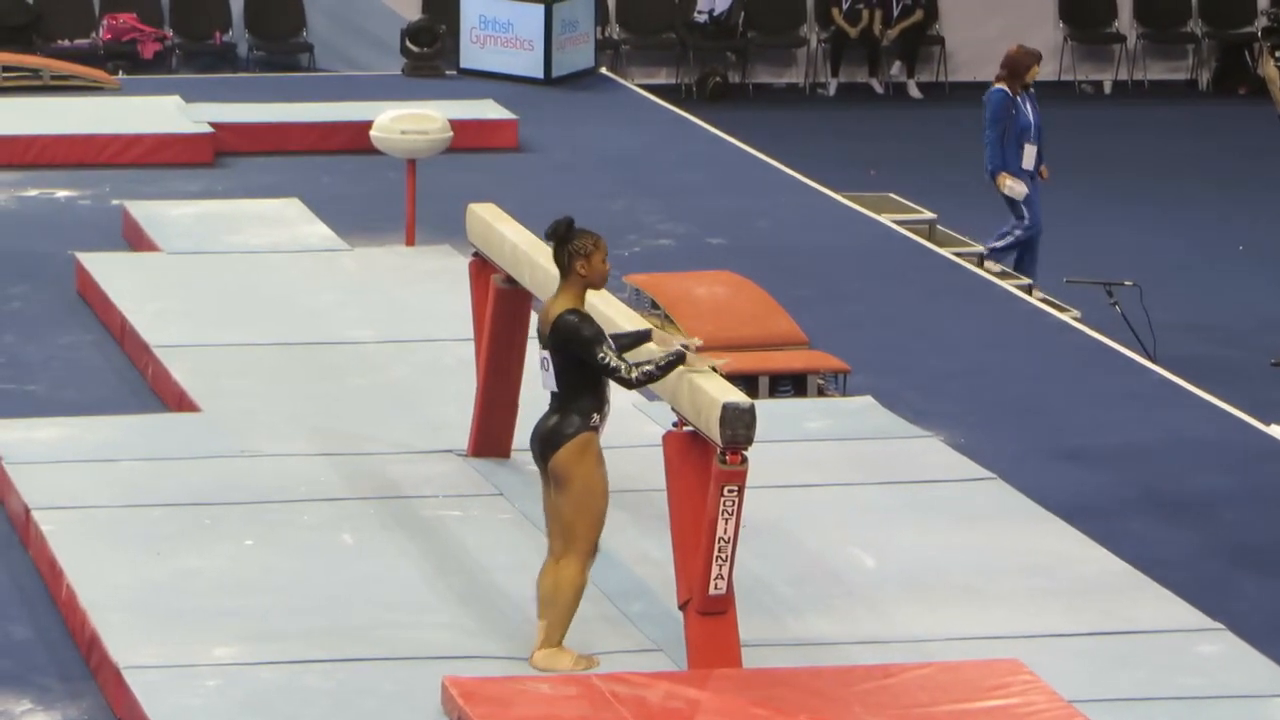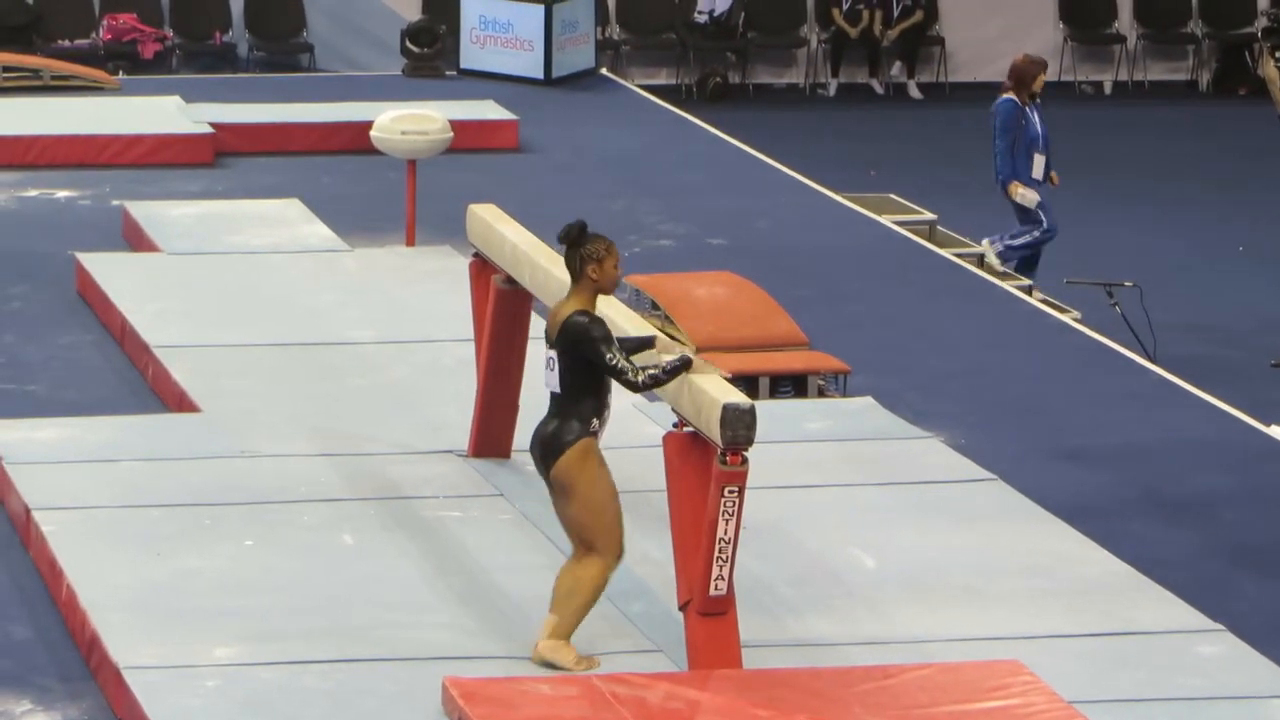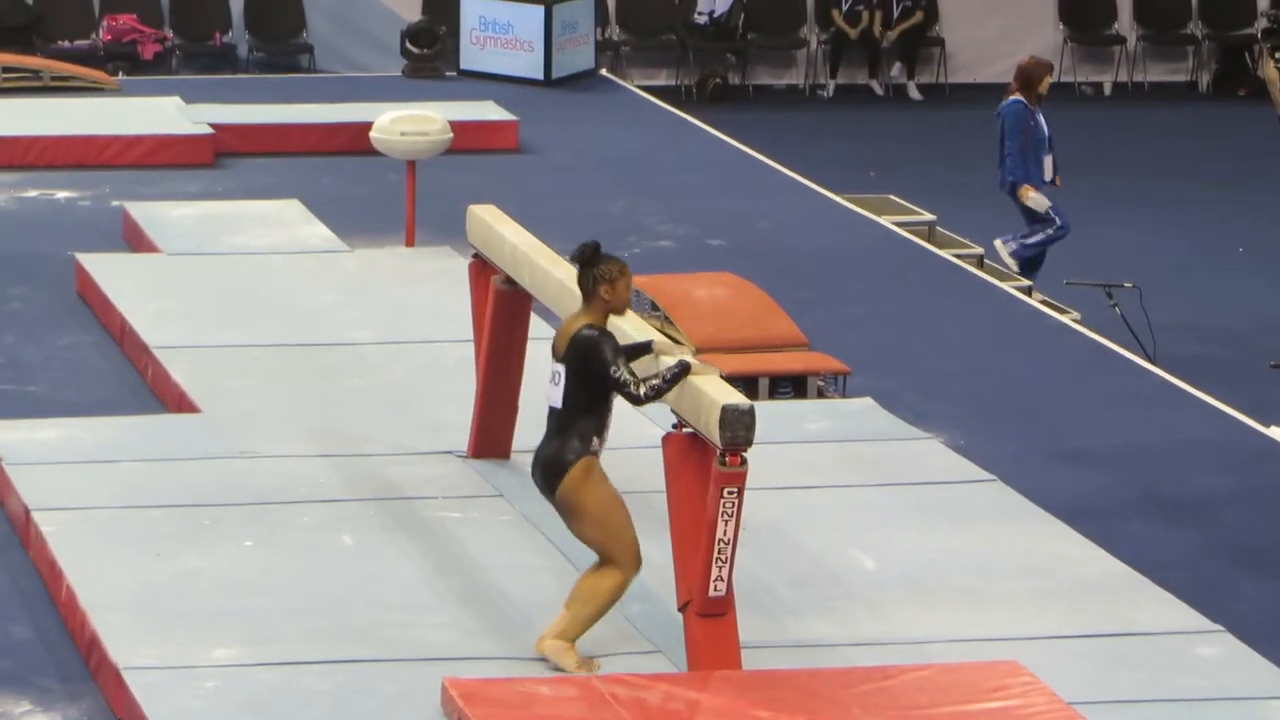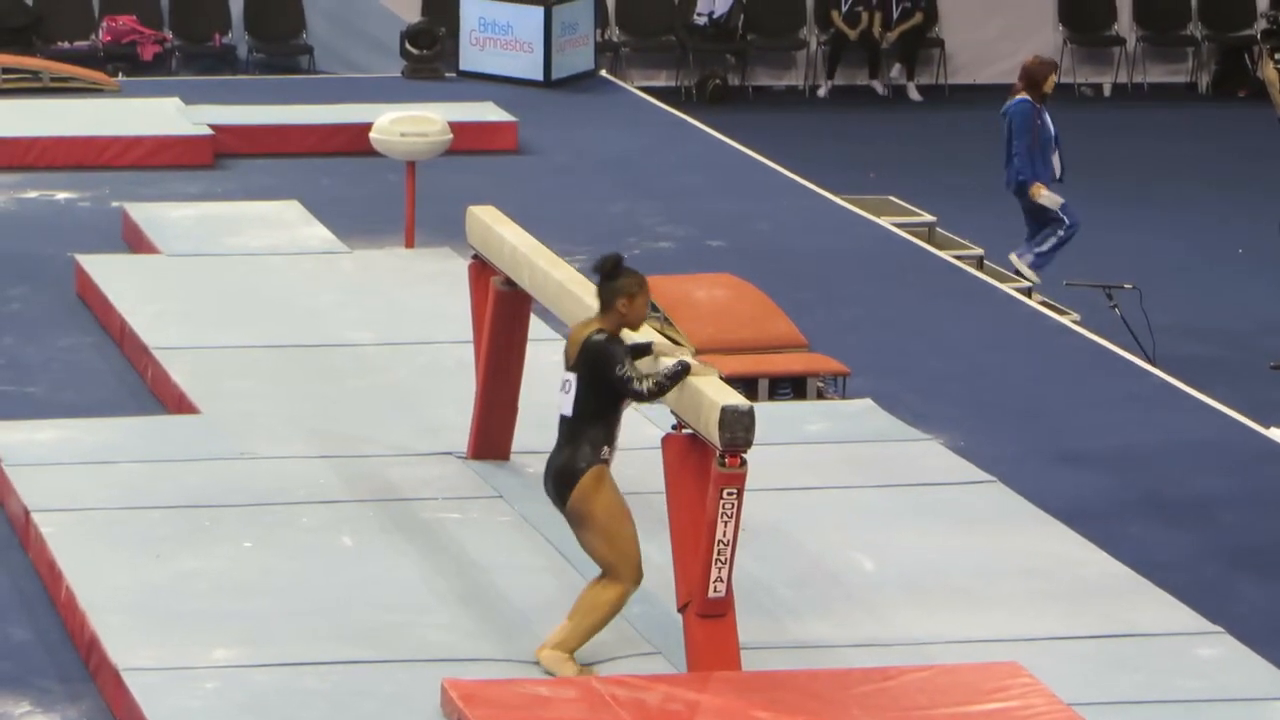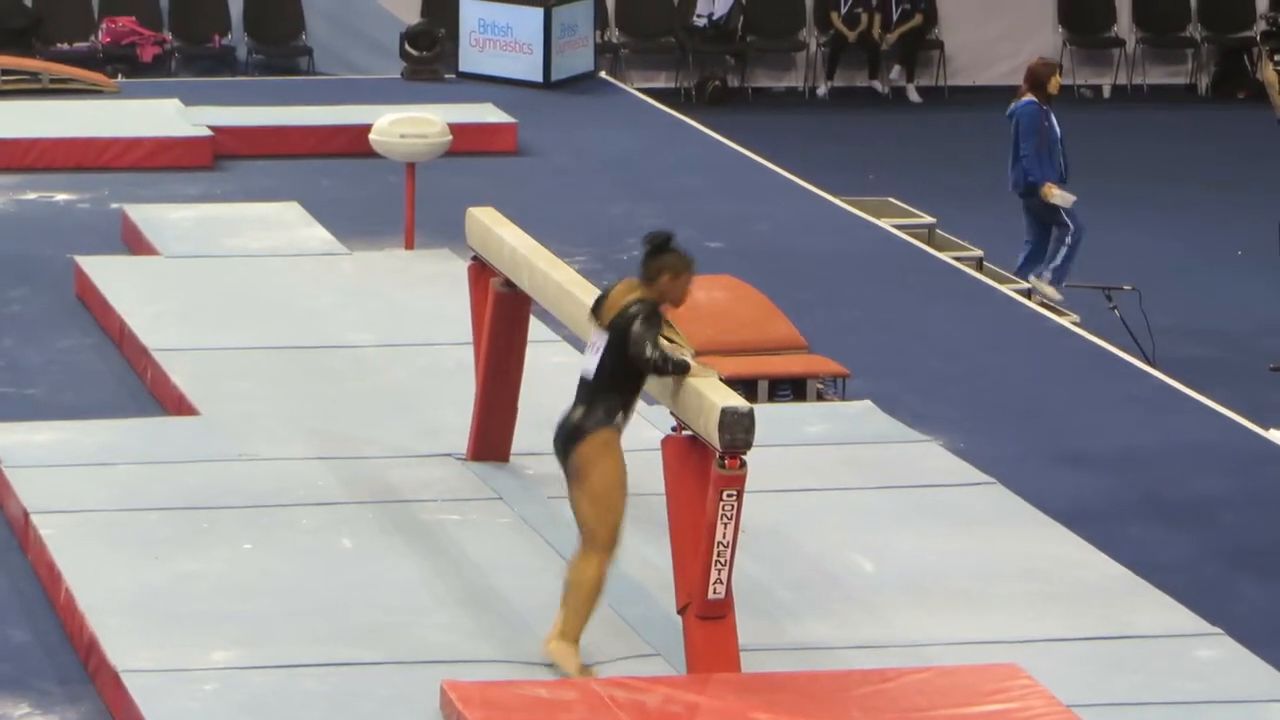
dt=0.1s
person 1, frame 1
left shoulder: (556, 312)
right shoulder: (573, 323)
left elbow: (600, 348)
right elbow: (626, 375)
left wrist: (652, 336)
right wrist: (681, 356)
left hip: (551, 435)
right hip: (573, 443)
left knee: (560, 551)
right knee: (577, 554)
left ankle: (546, 639)
right ankle: (549, 649)
person 1, frame 2
left shoulder: (567, 312)
right shoulder: (584, 325)
right elbow: (636, 378)
left wrist: (655, 341)
right wrist: (686, 361)
left hip: (552, 442)
right hip: (572, 448)
left knee: (589, 551)
right knee: (607, 551)
left ankle: (553, 634)
right ankle: (554, 639)
person 1, frame 3
left shoulder: (575, 329)
right shoulder: (593, 339)
right elbow: (638, 391)
left wrist: (652, 345)
right wrist: (684, 366)
left hip: (553, 460)
right hip: (574, 466)
left knee: (613, 559)
right knee: (625, 561)
left ankle: (560, 635)
right ankle: (557, 638)
person 1, frame 4
left shoulder: (583, 335)
right shoulder: (604, 346)
right elbow: (639, 387)
left wrist: (653, 347)
right wrist: (681, 367)
left hip: (564, 467)
right hip: (584, 474)
left knee: (617, 571)
right knee: (626, 575)
left ankle: (560, 643)
right ankle: (556, 649)
person 1, frame 5
left shoulder: (618, 295)
right shoulder: (644, 312)
right elbow: (649, 359)
left wrist: (654, 347)
right wrist: (683, 365)
left hip: (574, 431)
right hip: (595, 438)
left knee: (596, 546)
right knee: (598, 549)
left ankle: (564, 636)
right ankle: (563, 639)
person 2, frame 1
left shoulder: (1027, 94)
right shoulder: (999, 97)
right elbow: (992, 137)
left wrist: (1039, 162)
right wrist: (998, 171)
left hip: (1027, 169)
right hip: (1008, 170)
left knee: (1032, 222)
right knee: (1031, 222)
left ankle: (1024, 280)
right ankle: (990, 254)
person 2, frame 2
left shoulder: (1032, 103)
right shoulder: (1008, 107)
right elbow: (1003, 148)
left wrist: (1048, 169)
right wrist: (1010, 180)
left hip: (1031, 178)
right hip: (1016, 181)
left knee: (1033, 228)
right knee: (1046, 226)
right ankle: (997, 247)
person 2, frame 3
left shoulder: (1034, 105)
right shoulder: (1016, 109)
right elbow: (1012, 151)
left wrist: (1052, 173)
right wrist: (1020, 184)
left hip: (1037, 180)
right hip: (1025, 183)
left knee: (1041, 230)
right knee: (1060, 224)
right ankle: (1010, 246)
person 2, frame 4
left shoulder: (1036, 104)
right shoulder: (1022, 108)
right elbow: (1020, 149)
left wrist: (1052, 175)
right wrist: (1030, 182)
left hip: (1038, 178)
right hip: (1030, 182)
left knee: (1039, 234)
right knee: (1067, 222)
right ankle: (1026, 258)
person 2, frame 5
left shoulder: (1041, 106)
right shoulder: (1029, 110)
right elbow: (1028, 151)
left wrist: (1051, 179)
right wrist: (1041, 183)
left hip: (1044, 182)
right hip: (1037, 185)
left knee: (1038, 239)
right knee: (1071, 228)
right ankle: (1046, 278)
